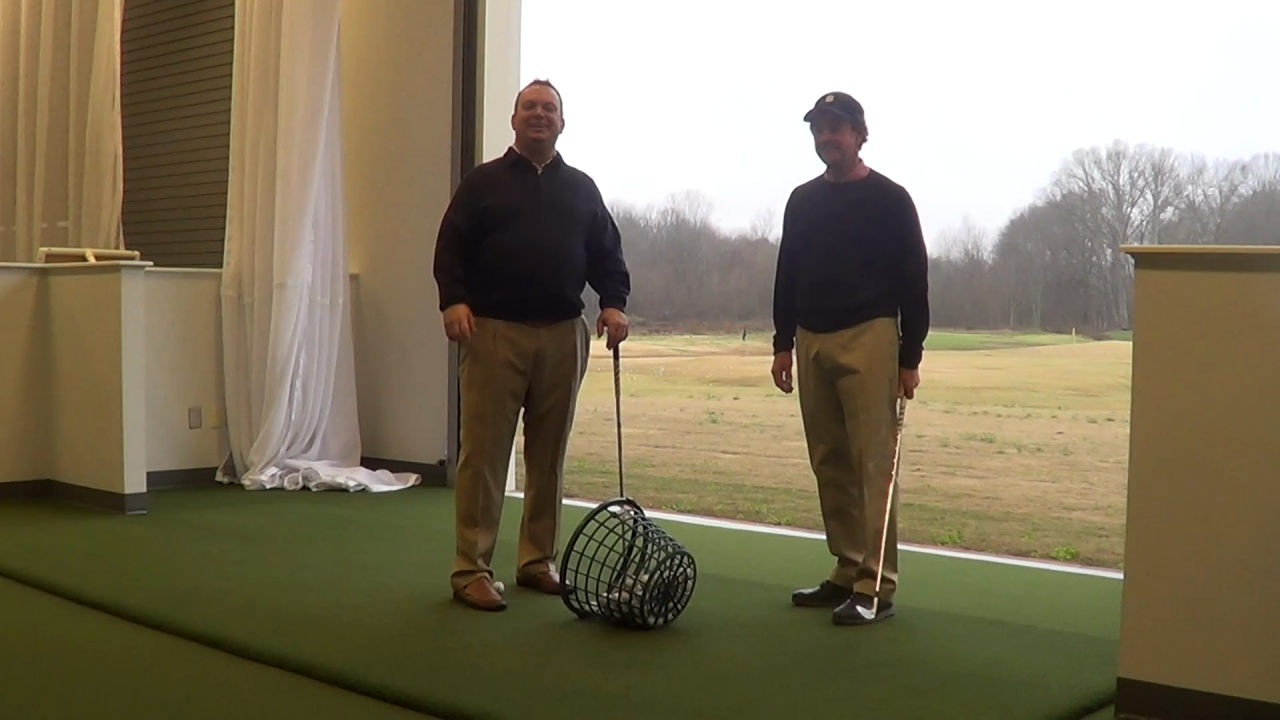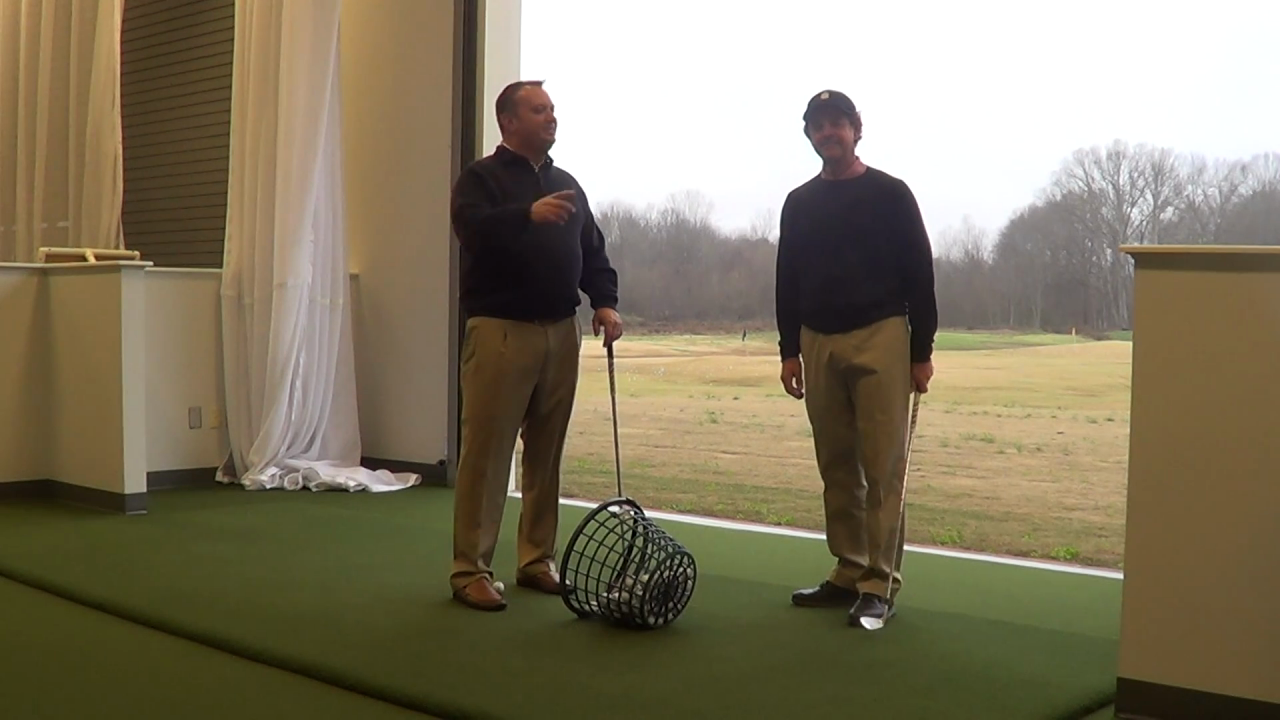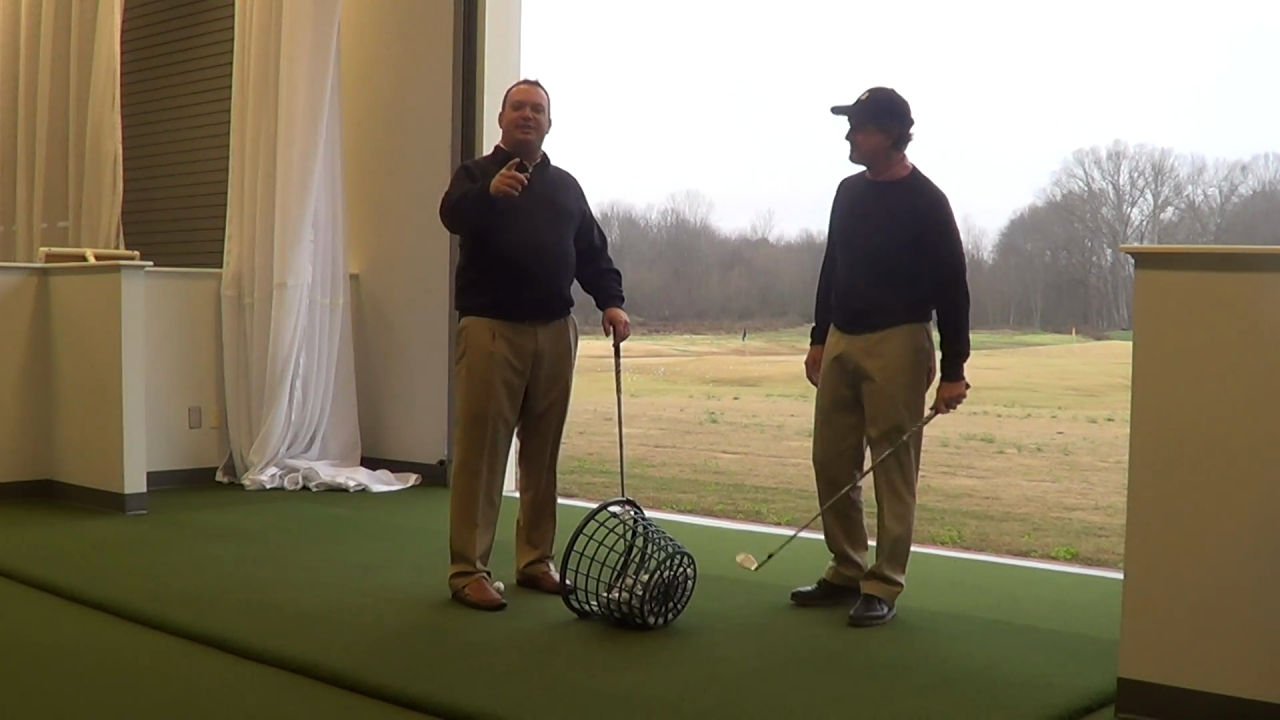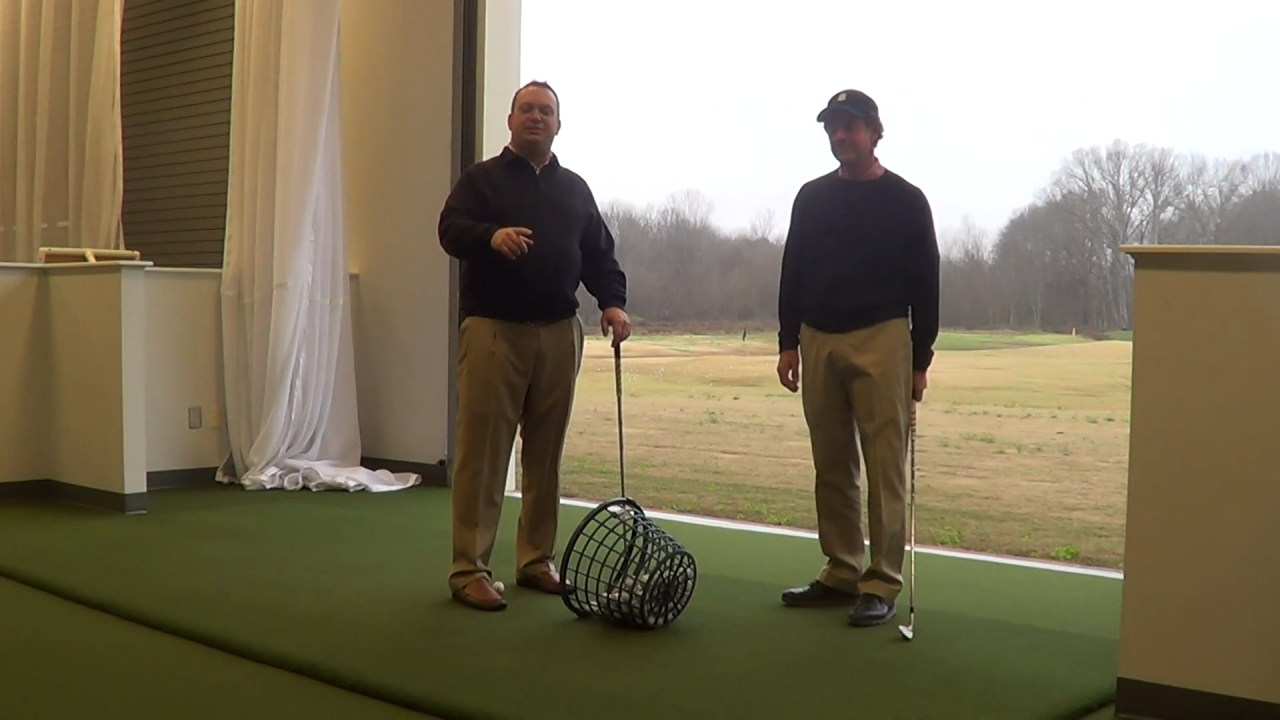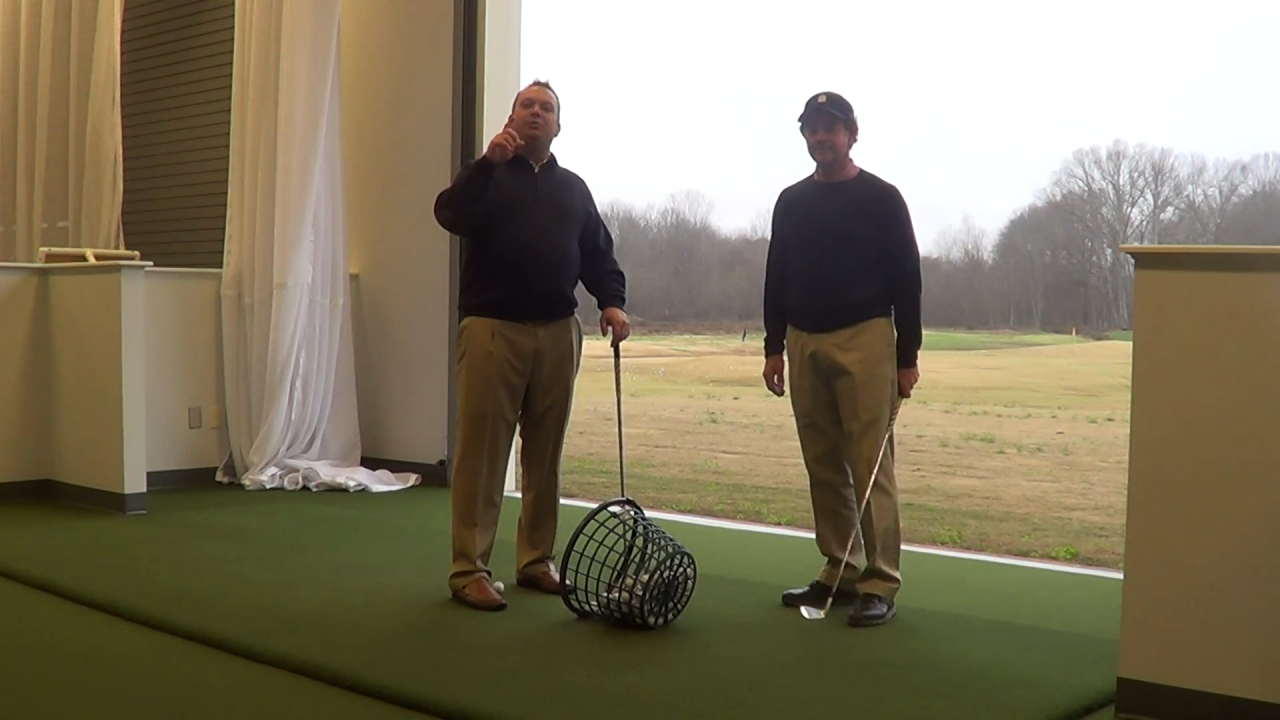
dt=1s
person 1, frame 1
left shoulder: (890, 199)
right shoulder: (802, 200)
left elbow: (913, 281)
right elbow: (788, 276)
left wrist: (911, 356)
right wrist: (783, 341)
left hip: (868, 339)
right hip: (813, 342)
left knee: (872, 463)
right knee: (830, 464)
left ankle: (876, 583)
right ankle: (847, 571)
person 1, frame 2
left shoulder: (890, 194)
right shoulder: (799, 203)
left elbow: (919, 275)
right elbow: (787, 281)
left wrist: (922, 349)
right wrist: (789, 349)
left hip: (880, 339)
right hip: (820, 344)
left knee: (883, 465)
right knee: (836, 466)
left ankle: (880, 582)
right ankle: (848, 572)
person 1, frame 3
left shoulder: (926, 203)
right shoulder: (848, 192)
left elbow: (951, 288)
left wrist: (953, 369)
right wrist: (819, 336)
left hip: (897, 345)
right hip: (842, 342)
left knee: (893, 469)
right knee: (831, 461)
left ankle: (883, 584)
right ankle: (846, 570)
person 1, frame 4
left shoulder: (905, 200)
right shoulder: (812, 196)
left elbow: (925, 285)
right elbow: (793, 273)
left wrist: (919, 359)
right wrist: (789, 341)
left hip: (881, 342)
right hip: (820, 342)
left knee: (885, 466)
right knee: (831, 465)
left ankle: (882, 582)
right ankle: (841, 572)
person 1, frame 5
left shoulder: (881, 198)
right shoulder: (791, 201)
left elbow: (906, 280)
right elbow: (776, 278)
left wrist: (907, 356)
right wrist: (774, 346)
left hip: (864, 340)
right hip: (805, 343)
left knee: (870, 461)
right knee: (823, 464)
left ankle: (879, 581)
right ankle: (839, 572)
person 2, frame 1
left shoulder: (581, 186)
right shoulder: (484, 181)
left elbow: (607, 251)
right elbow: (451, 245)
left wrist: (614, 302)
right wrist: (454, 299)
left hip: (563, 335)
right hip: (494, 333)
left knee: (549, 455)
right knee: (483, 452)
left ankle: (538, 560)
right ankle: (471, 568)
person 2, frame 2
left shoulder: (566, 184)
right shoulder: (482, 176)
left elbow: (592, 250)
right elbow: (470, 229)
left wrist: (605, 301)
right wrist: (527, 213)
left hip: (560, 332)
right hip: (499, 331)
left knee: (547, 453)
right knee: (486, 451)
left ankle: (537, 559)
right ankle: (470, 569)
person 2, frame 3
left shoulder: (565, 184)
right shoulder: (476, 174)
left elbow: (592, 251)
right elbow: (453, 215)
left wrist: (611, 301)
right wrist: (491, 192)
left hip: (555, 332)
right hip: (490, 330)
left knee: (543, 452)
right knee: (480, 452)
left ankle: (536, 559)
right ankle: (468, 570)
person 2, frame 4
left shoulder: (575, 188)
right shoulder: (481, 178)
left elbow: (599, 253)
right elbow: (451, 231)
left wrist: (613, 301)
right wrist: (491, 236)
left hip: (559, 333)
right hip: (492, 330)
left knee: (546, 453)
right knee: (482, 451)
left ankle: (537, 559)
right ankle: (469, 569)
person 2, frame 5
left shoulder: (574, 187)
right shoulder: (485, 175)
left elbow: (599, 252)
right elbow: (450, 214)
left wrist: (612, 300)
right wrist: (489, 163)
left hip: (558, 332)
right hip: (491, 330)
left knee: (546, 453)
right knee: (481, 451)
left ankle: (537, 560)
right ankle: (469, 569)
